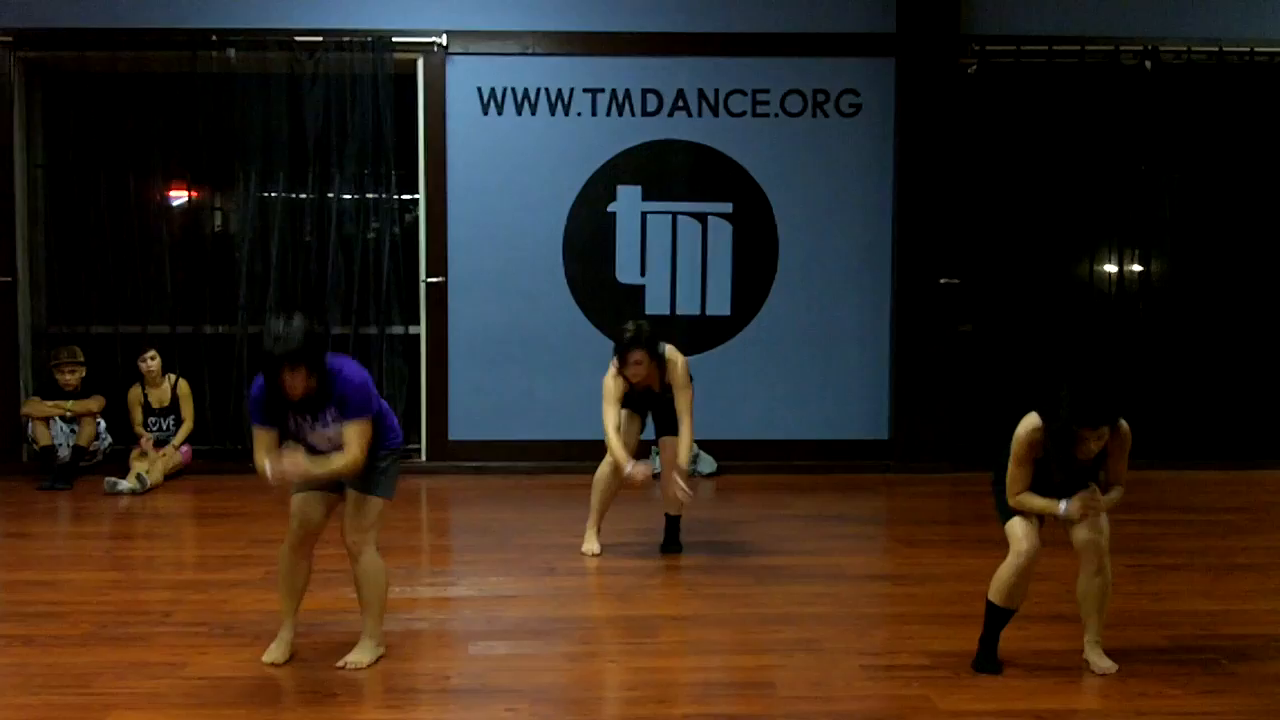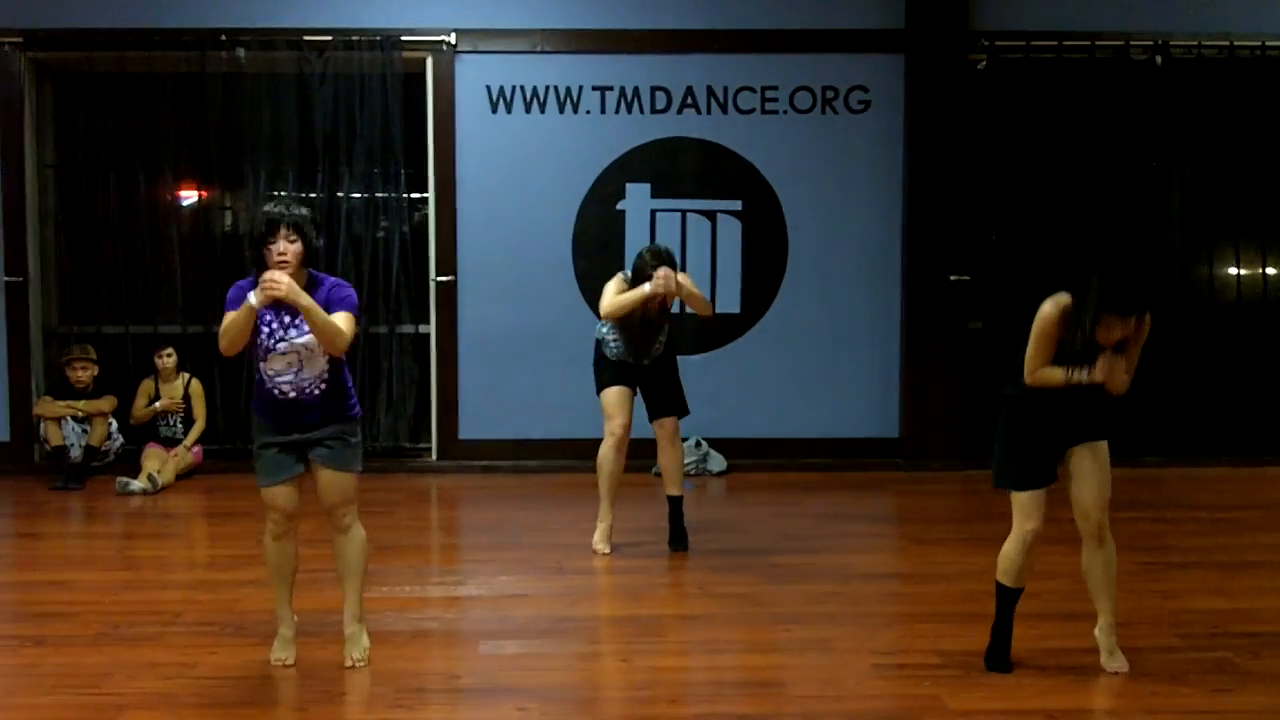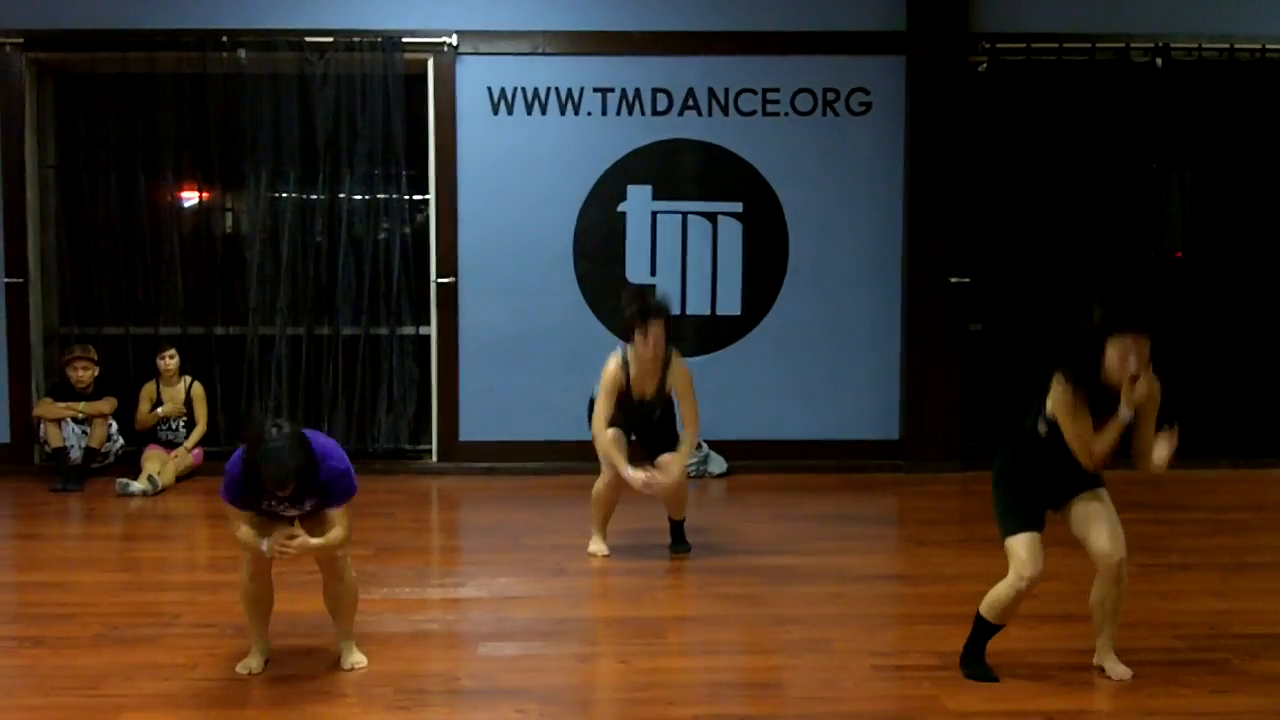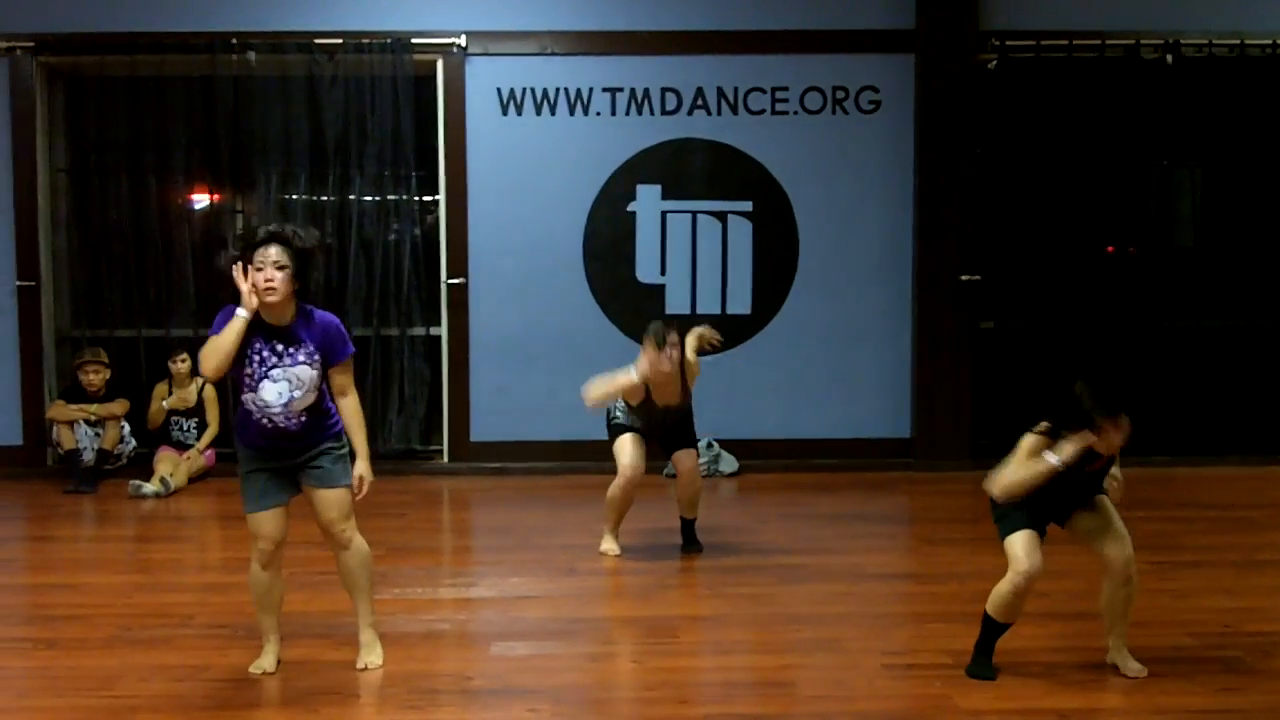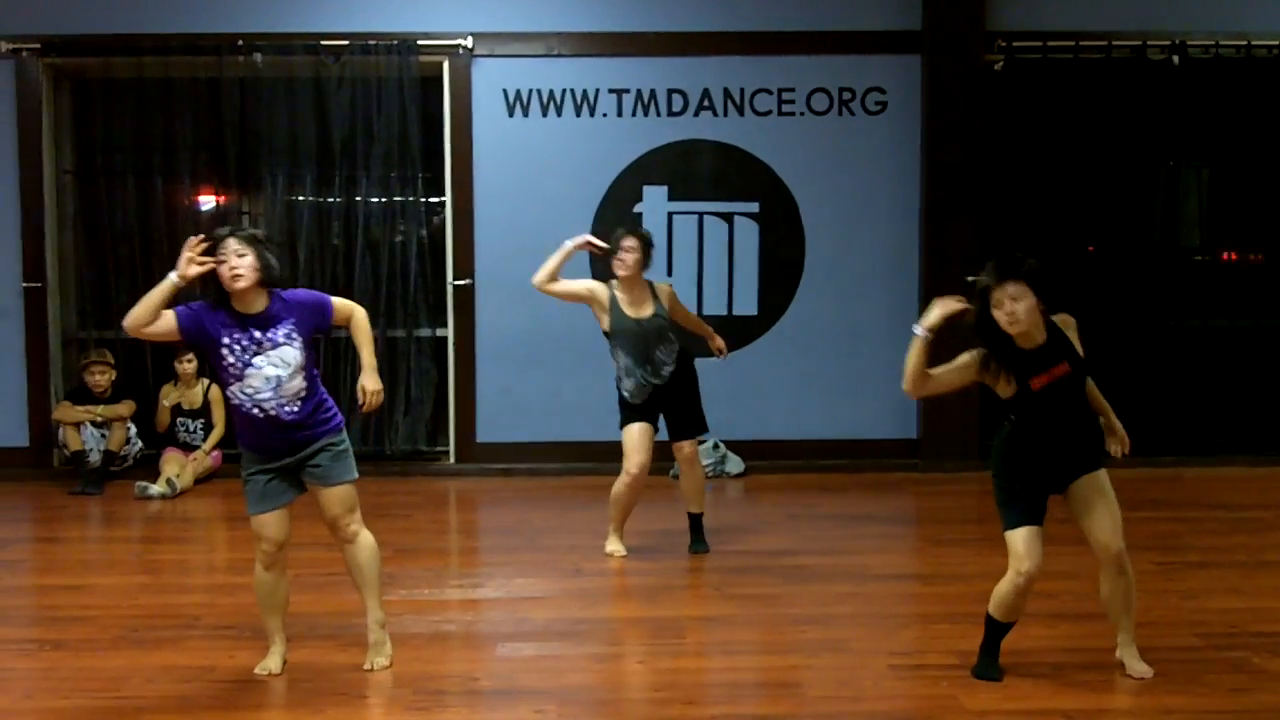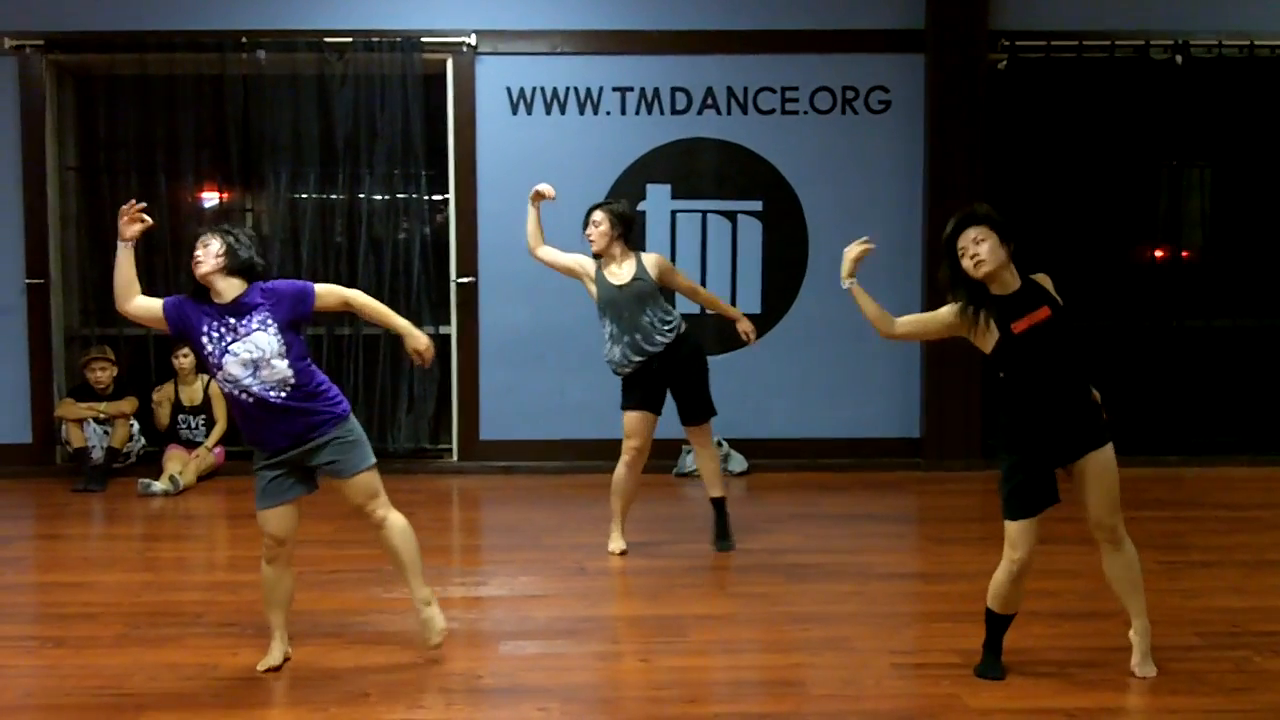
dt=0.5s
person 1, frame 1
left shoulder: (350, 380)
right shoulder: (264, 389)
left elbow: (354, 458)
right elbow: (262, 456)
left wrist: (310, 470)
right wrist: (276, 468)
left hip: (373, 452)
right hip: (315, 458)
left knee: (358, 541)
right knee: (298, 536)
left ankle: (372, 639)
right ankle: (287, 631)
person 1, frame 2
left shoulder: (334, 291)
right shoulder: (245, 290)
left elbow: (340, 343)
right elbow: (227, 346)
left wrist: (299, 297)
right wrist: (256, 301)
left hip: (333, 422)
right hip: (274, 426)
left knee: (342, 515)
right knee: (280, 519)
left ankle: (354, 623)
right ankle: (285, 624)
person 1, frame 3
left shoulder: (330, 465)
right shoulder: (240, 470)
left elbow: (339, 529)
right elbow: (241, 527)
left wrist: (311, 544)
right wrist: (266, 544)
left hip: (322, 503)
left knee: (333, 560)
right knee: (254, 565)
left ankle: (347, 644)
right ankle: (258, 648)
person 1, frame 4
left shoulder: (324, 327)
right shoulder: (233, 320)
left elbow: (345, 393)
right elbow: (209, 370)
left wrist: (362, 456)
right wrist: (245, 311)
left hip: (320, 446)
right hip: (260, 455)
left knee: (342, 532)
right knee: (266, 547)
left ankle: (367, 632)
right ankle: (270, 644)
person 1, frame 5
left shoulder: (297, 305)
right shoulder: (208, 319)
left elbow: (354, 312)
right elbow: (136, 325)
left wrist: (370, 369)
right wrist: (177, 277)
left hip: (322, 437)
right hip: (262, 454)
left knee: (348, 526)
right knee: (269, 548)
left ankle: (377, 628)
right ankle: (276, 645)
person 1, frame 6
left shoulder: (277, 296)
right shoulder: (192, 312)
left elbow: (347, 297)
right elbow: (128, 304)
left wrist: (407, 330)
right wrist: (127, 243)
left hip: (328, 425)
right hip: (272, 447)
left knee: (377, 510)
right knee: (276, 544)
left ankle: (424, 601)
right ankle: (279, 642)
person 2, frame 1
left shoulder: (1120, 433)
right shoulder: (1032, 431)
left elbow: (1116, 487)
right elbow: (1016, 496)
left wrist: (1100, 502)
right wrist: (1064, 508)
left hip: (1073, 487)
right hip: (1024, 488)
left knee: (1095, 546)
right knee: (1025, 549)
left ankle: (1092, 644)
right ankle: (987, 646)
person 2, frame 2
left shoulder: (1138, 323)
right shoulder: (1056, 312)
left elbow: (1120, 384)
right elbow: (1033, 373)
left wrist: (1113, 376)
right wrist: (1088, 374)
left hip: (1085, 417)
right hip: (1029, 416)
left knee: (1096, 522)
right knee: (1028, 526)
left ankle: (1107, 629)
right ankle: (1000, 633)
person 2, frame 3
left shoulder: (1147, 390)
right shoulder: (1069, 388)
left elbow: (1141, 454)
right elbow: (1092, 458)
left wrist: (1159, 453)
right wrist: (1124, 411)
left hip: (1074, 476)
right hip: (1023, 475)
left knee: (1112, 558)
right knee: (1026, 573)
left ankle: (1104, 649)
right ankle: (973, 650)
person 2, frame 4
left shoulder: (1113, 430)
right shoulder: (1045, 437)
right elbow: (998, 488)
left wrist: (1111, 469)
right wrist: (1057, 457)
left hip: (1079, 490)
right hip: (1023, 499)
left knee: (1122, 559)
right knee: (1025, 570)
left ankle: (1117, 647)
right ankle: (982, 652)
person 2, frame 5
left shoulder: (1065, 327)
right shoulder: (989, 361)
right elbow: (916, 386)
left wrist: (1108, 415)
right wrist: (925, 328)
left hip: (1079, 452)
right hip: (1022, 466)
left knee: (1113, 552)
right knee: (1025, 569)
left ankle: (1126, 646)
right ankle: (988, 652)
person 2, frame 6
left shoulder: (1042, 285)
right shoulder: (969, 314)
right elbow: (890, 327)
left wrist: (1085, 385)
right wrist: (850, 279)
left hip: (1082, 422)
right hip: (1027, 437)
left knee: (1110, 531)
right knee: (1018, 557)
left ankle: (1140, 633)
right ankle: (991, 649)
person 3, frame 1
left shoulder: (675, 363)
right shoulder: (615, 373)
left elbow: (685, 422)
right elbow: (610, 429)
left wrist: (681, 472)
right wrist: (628, 466)
left hip: (668, 398)
right hip: (632, 398)
left knee: (672, 459)
right knee: (617, 456)
left ankle: (672, 530)
right ankle: (592, 530)
person 3, frame 2
left shoulder: (678, 281)
right shoulder: (619, 284)
left elbow: (706, 309)
right elbow: (606, 310)
left wrist: (677, 290)
right wrist: (648, 290)
left hip: (657, 358)
right hip: (615, 357)
left knee: (669, 432)
right knee: (617, 429)
left ankle: (676, 518)
right ankle: (604, 521)
person 3, frame 3
left shoulder: (676, 367)
right shoulder: (616, 366)
left elbow: (692, 426)
right elbow: (599, 429)
left wrist: (676, 470)
right wrist: (627, 471)
left hip: (656, 417)
right hip: (616, 418)
left knee: (674, 477)
right knee: (613, 474)
left ankle: (678, 533)
right ankle: (597, 534)
person 3, frame 4
left shoulder: (688, 367)
right shoulder: (630, 382)
left elbow: (694, 335)
right elbow: (590, 395)
left wrist: (702, 335)
right wrist: (638, 373)
right hip: (629, 420)
left knee: (691, 472)
right knee: (631, 472)
left ankle: (689, 532)
right ankle: (610, 533)
person 3, frame 5
left shoulder: (662, 293)
right shoulder: (600, 294)
left elbow: (686, 318)
right elbow: (542, 282)
left wrist: (712, 336)
right wrist: (571, 247)
left hip: (677, 378)
right hip: (637, 392)
left knee: (688, 454)
right knee: (635, 468)
left ankle: (697, 530)
right ankle: (614, 534)
person 3, frame 6
left shoulder: (651, 263)
right shoulder: (588, 268)
left elbow: (694, 291)
right elbow: (537, 248)
left wrist: (736, 316)
right wrist: (534, 203)
left hip: (680, 353)
right hip: (639, 368)
left knee: (700, 435)
right knee: (633, 450)
left ankle: (720, 517)
right ankle: (617, 529)
